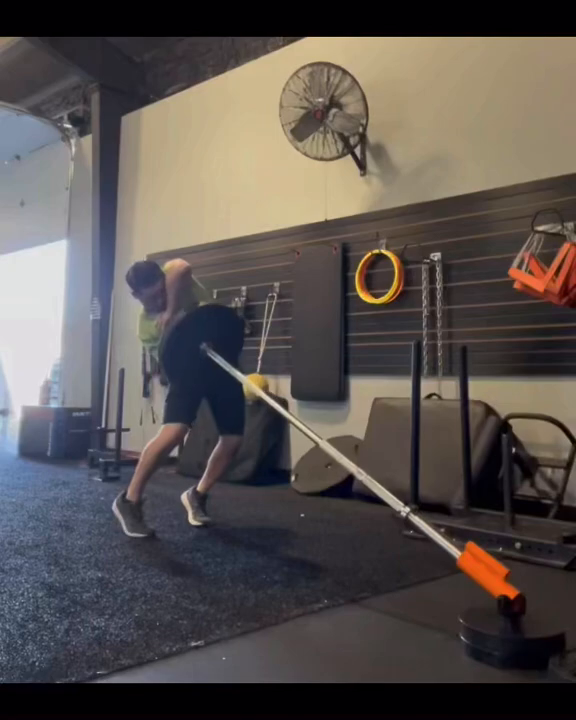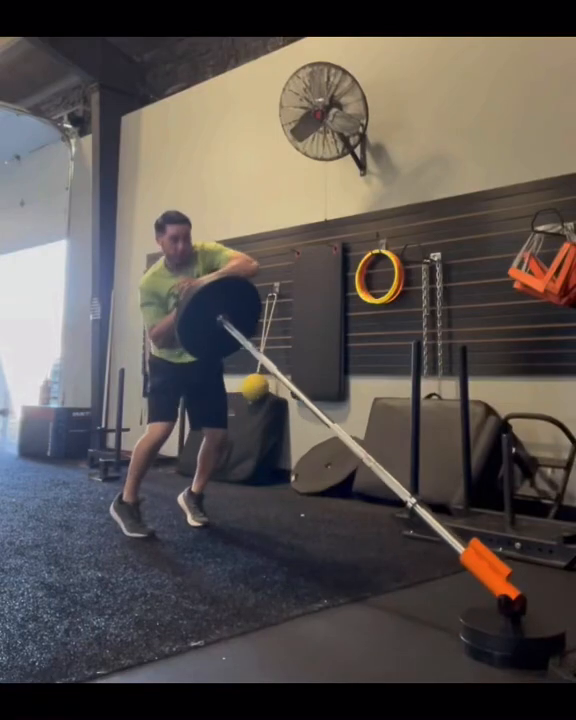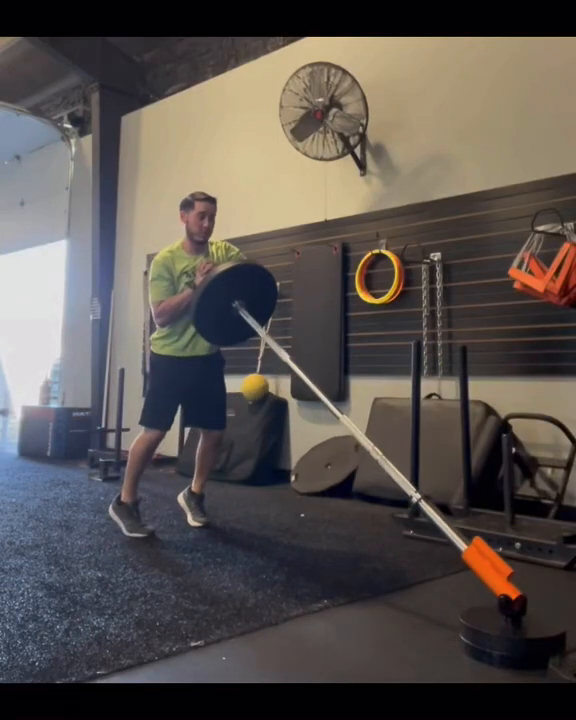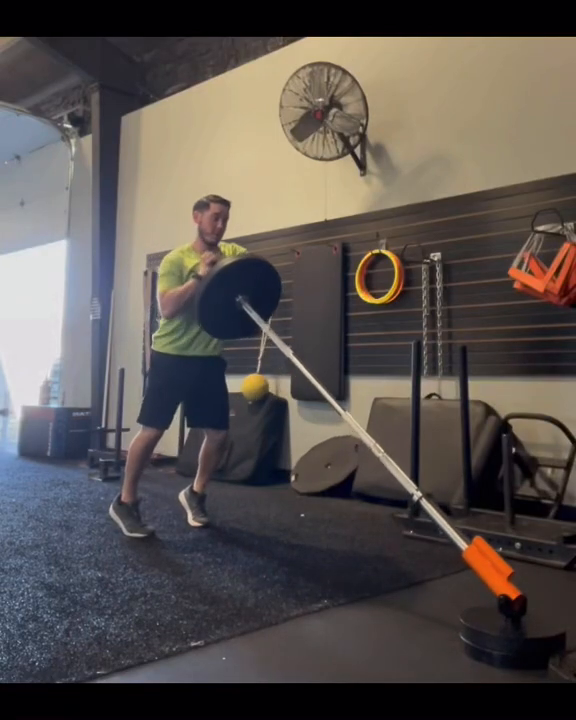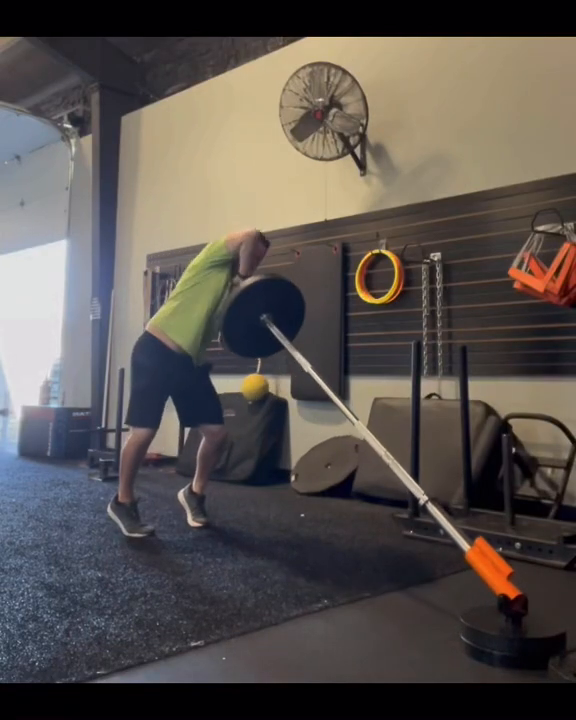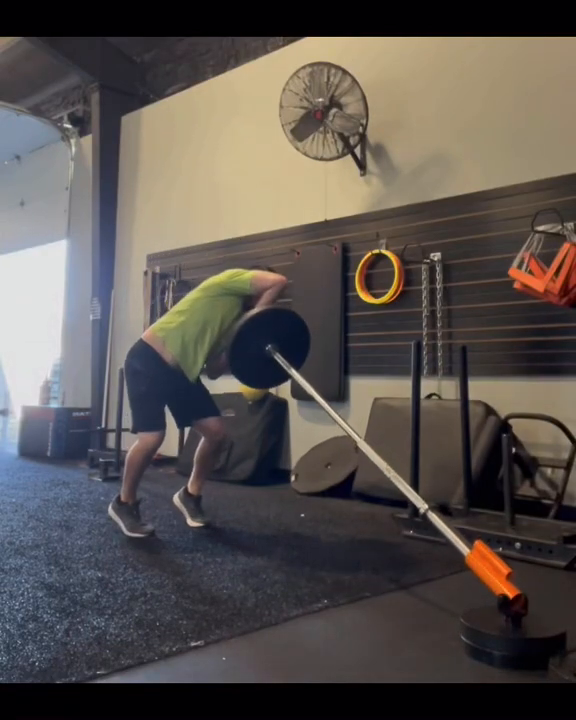
dt=0.5s
person 1, frame 1
left shoulder: (172, 274)
right shoulder: (148, 327)
left elbow: (182, 269)
right elbow: (171, 365)
left wrist: (171, 314)
left hip: (223, 362)
right hip: (188, 369)
left knee: (233, 439)
right knee: (173, 432)
left ankle: (197, 495)
right ankle: (129, 501)
person 1, frame 2
left shoulder: (206, 253)
right shoulder: (151, 282)
left elbow: (249, 266)
right elbow: (156, 338)
left wrist: (206, 281)
right wrist: (183, 308)
left hip: (206, 359)
right hip: (169, 363)
left knee: (217, 434)
right knee: (160, 429)
left ankle: (193, 495)
right ankle: (126, 502)
person 1, frame 3
left shoulder: (225, 252)
right shoulder: (165, 260)
right elbow: (160, 315)
right wrist: (195, 287)
left hip: (208, 358)
right hip: (170, 358)
left knee: (214, 432)
right knee: (153, 432)
left ankle: (193, 495)
right ankle: (124, 502)
person 1, frame 4
left shoulder: (234, 253)
right shoulder: (175, 259)
right elbow: (167, 308)
right wrist: (200, 277)
left hip: (209, 359)
right hip: (171, 356)
left knee: (218, 434)
right knee: (152, 431)
left ankle: (195, 494)
right ankle: (125, 502)
person 1, frame 5
left shoulder: (231, 290)
right shoulder: (215, 256)
right elbow: (251, 235)
right wrist: (243, 277)
left hip: (189, 361)
right hip: (156, 352)
left knee: (216, 432)
right knee: (144, 431)
left ankle: (194, 494)
right ankle: (122, 502)
person 1, frame 6
left shoulder: (233, 318)
right shoulder: (231, 280)
left elbow: (214, 370)
right elbow: (278, 281)
left hip: (181, 370)
right hip: (149, 360)
left knee: (216, 431)
right knee: (151, 437)
left ankle: (190, 495)
right ankle: (124, 504)
